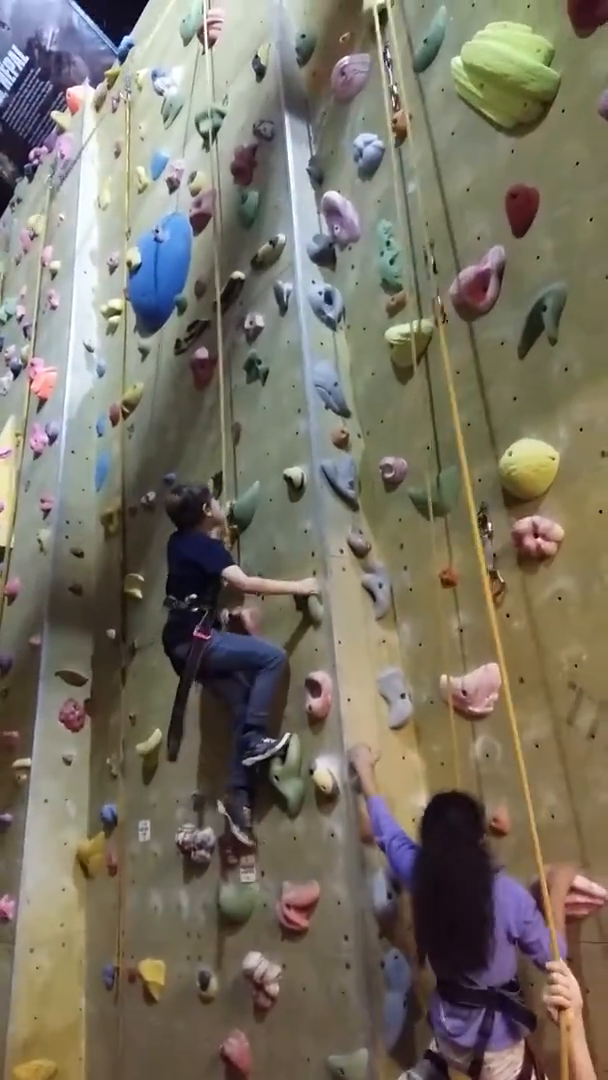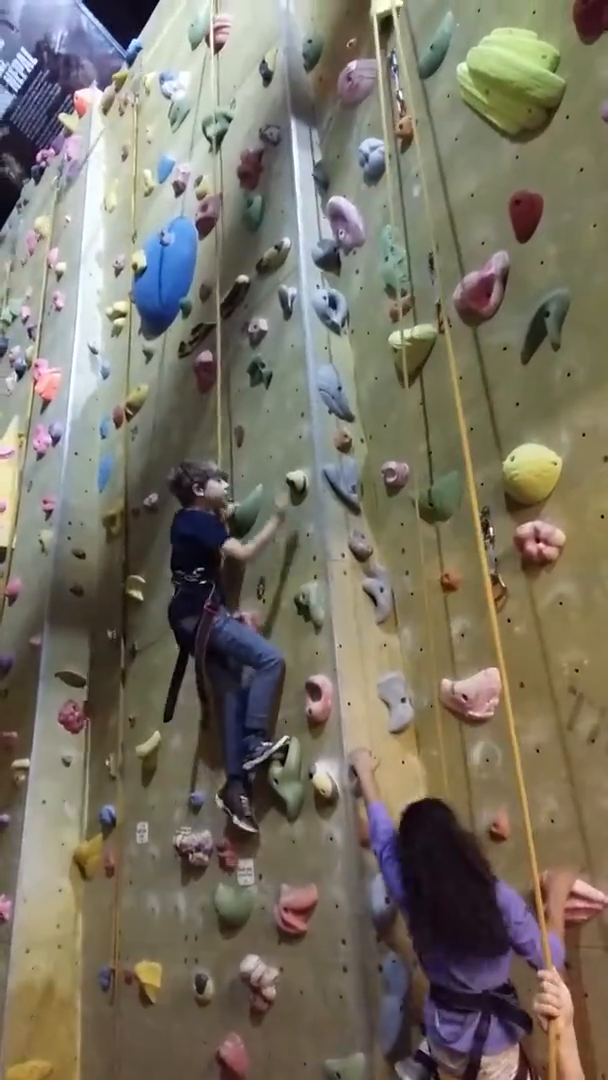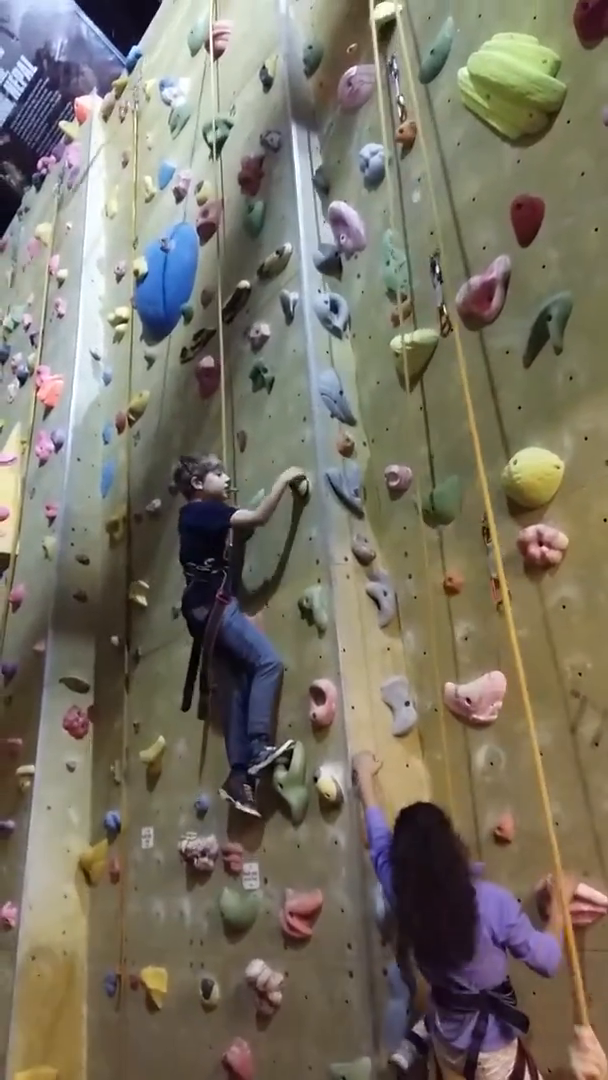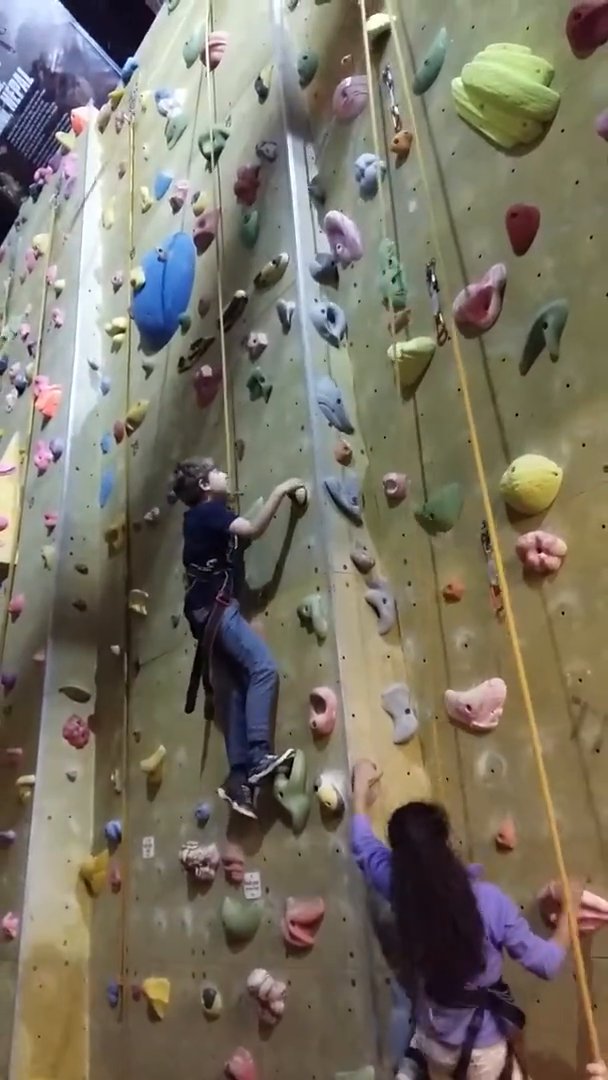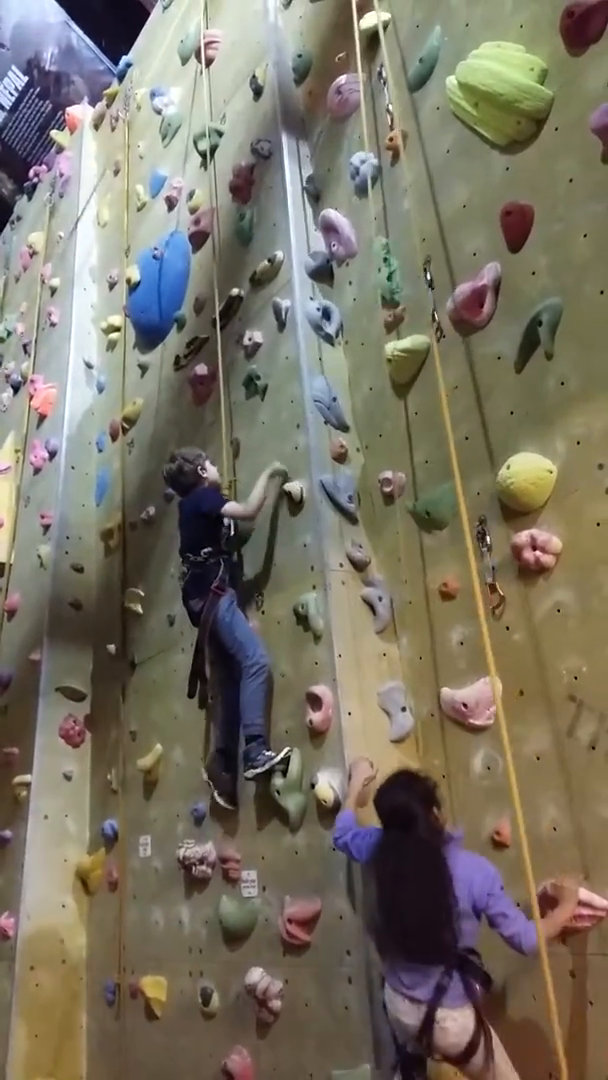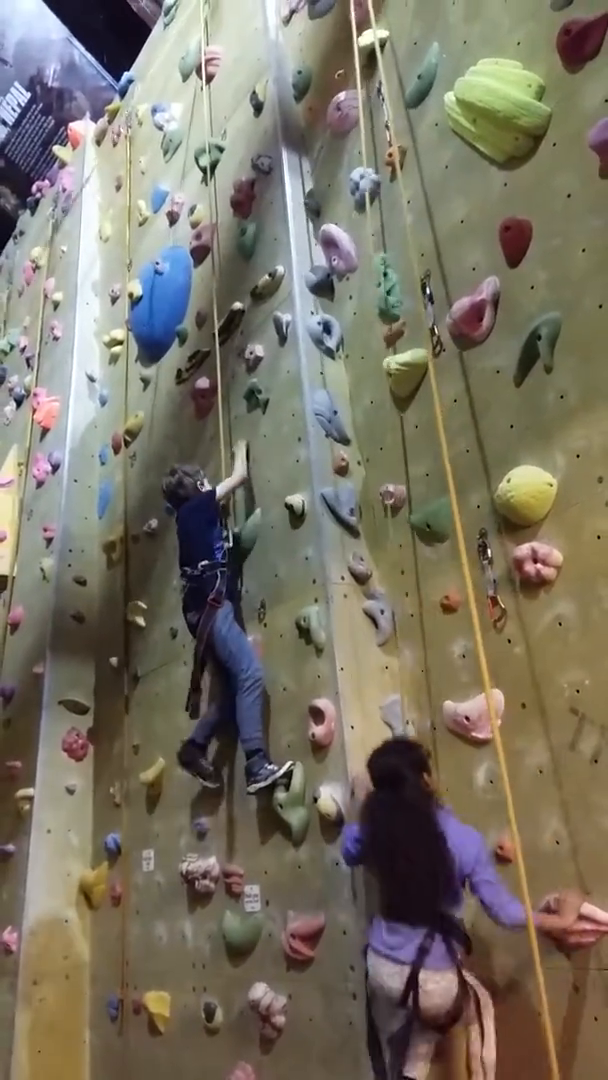
dt=0.3s
person 1, frame 1
left shoulder: (181, 541)
right shoulder: (206, 545)
right elbow: (244, 583)
left wrist: (220, 533)
right wrist: (296, 587)
left hip: (187, 641)
right hip: (197, 638)
left knee: (244, 701)
right knee: (274, 657)
left ankle: (238, 796)
right ankle: (255, 739)
person 1, frame 2
left shoulder: (189, 520)
right shoulder: (202, 521)
right elbow: (243, 553)
left wrist: (223, 517)
right wrist: (277, 519)
left hip: (193, 617)
right hip: (204, 614)
left knee: (234, 691)
right knee: (270, 659)
left ankle: (236, 784)
right ankle: (254, 742)
person 1, frame 3
left shoulder: (197, 514)
right shoulder: (205, 511)
right elbow: (258, 518)
left wrist: (226, 502)
right wrist: (284, 479)
left hip: (207, 605)
right hip: (213, 604)
left knee: (242, 683)
right knee: (269, 662)
left ankle: (239, 775)
right ankle: (259, 748)
person 1, frame 4
left shoulder: (202, 515)
right shoulder: (209, 512)
right elbow: (254, 529)
right wrist: (280, 490)
left hip: (210, 606)
right hip: (214, 605)
left knee: (240, 686)
right knee: (264, 668)
left ankle: (238, 775)
right ankle: (258, 758)
person 1, frame 5
left shoulder: (196, 504)
right shoulder: (203, 496)
right elbow: (249, 511)
right wrist: (267, 476)
left hip: (206, 594)
right hip: (212, 592)
left knee: (233, 678)
right knee: (255, 661)
left ankle: (222, 762)
right ankle: (256, 753)
person 1, frame 6
left shoulder: (193, 515)
right shoulder: (198, 506)
right elbow: (240, 476)
right wrist: (241, 450)
left hip: (206, 606)
right hip: (212, 605)
left knee: (232, 686)
right knee: (250, 676)
left ankle: (194, 748)
right ankle: (257, 766)
person 2, frame 1
left shoulder: (420, 878)
right shoulder: (509, 894)
left elbow: (386, 830)
right elbow: (550, 957)
left wrist: (363, 768)
right wrist: (557, 893)
left hip: (449, 1037)
right hip: (497, 1048)
person 2, frame 2
left shoulder: (408, 893)
right shoulder: (498, 898)
left elbow: (383, 835)
right elbow: (549, 959)
left wrist: (364, 772)
right wrist: (556, 898)
left hip: (442, 1044)
person 2, frame 3
left shoulder: (402, 894)
right shoulder: (493, 901)
left elbow: (378, 836)
right elbow: (546, 960)
left wrist: (364, 775)
right wrist: (560, 900)
left hip: (445, 1044)
right hip: (491, 1053)
left ankle: (414, 1046)
person 2, frame 4
left shoulder: (399, 886)
right shoulder: (489, 901)
left elbow: (361, 842)
right elbow: (545, 963)
left wrist: (361, 784)
right wrist: (570, 912)
left hip: (434, 1044)
right hip: (483, 1053)
person 2, frame 5
left shoulder: (384, 851)
right shoulder: (475, 871)
left elbow: (343, 833)
right elbow: (524, 938)
left wrist: (357, 782)
right wrist: (566, 906)
left hip: (398, 1004)
right hip: (449, 1016)
person 2, frame 6
left shoulder: (376, 827)
right shoulder: (462, 839)
left elbow: (349, 851)
right elbow: (505, 912)
left wrist: (359, 797)
right wrist: (562, 918)
left hip: (380, 966)
right hip: (431, 976)
